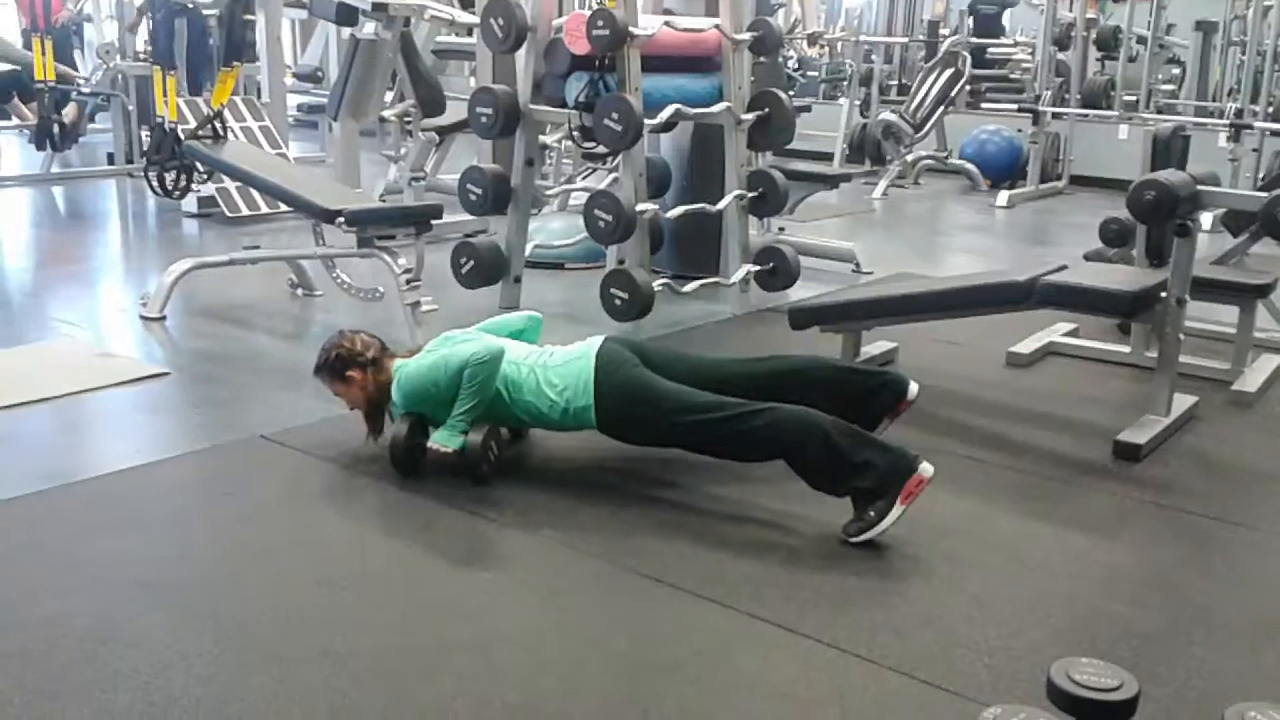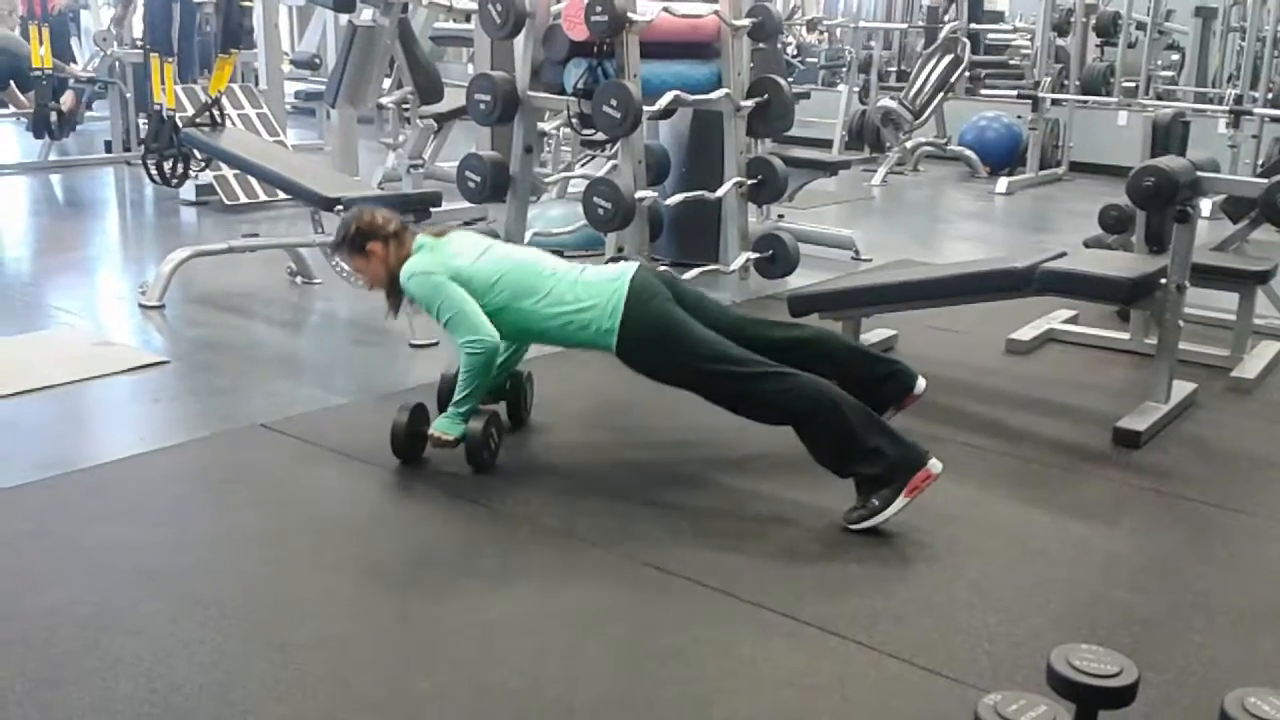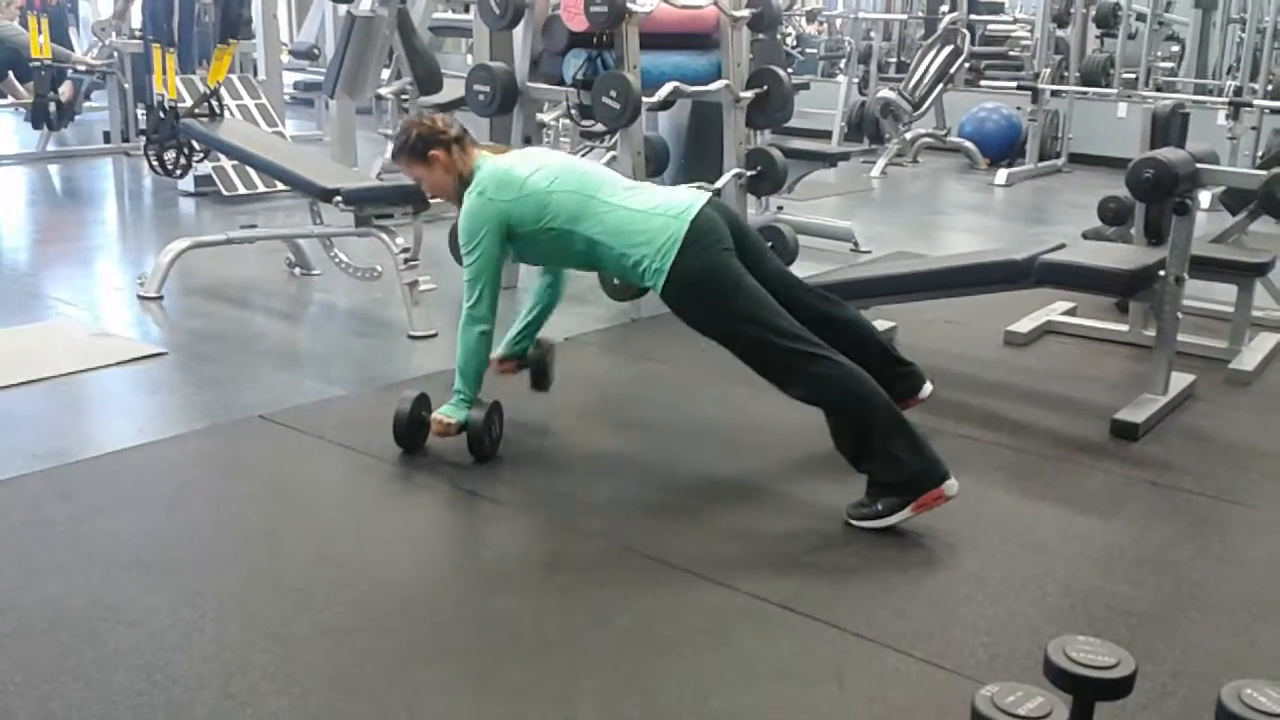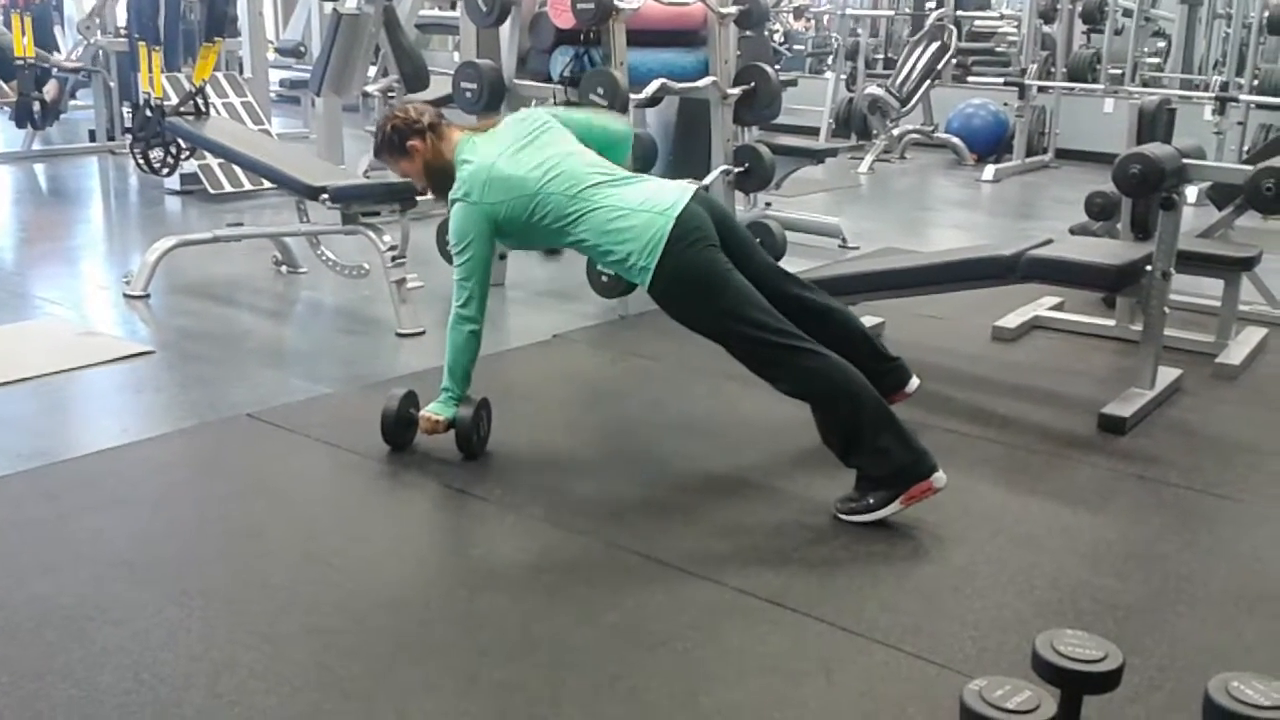
dt=0.7s
person 1, frame 1
left shoulder: (408, 386)
right shoulder: (435, 347)
left elbow: (484, 357)
right elbow: (530, 319)
left wrist: (455, 428)
left hip: (600, 394)
right hip: (604, 353)
left knee: (736, 422)
right knee: (741, 380)
left ankle: (887, 474)
right ankle: (881, 391)
person 1, frame 2
left shoulder: (420, 272)
right shoulder: (452, 240)
left elbow: (481, 344)
left wrist: (457, 417)
right wrist: (493, 383)
left hip: (625, 321)
right hip: (633, 282)
left knee: (760, 382)
right knee: (765, 338)
left ankle: (895, 467)
right ankle: (891, 383)
person 1, frame 3
left shoulder: (481, 205)
right shoulder: (522, 162)
left elbow: (478, 309)
right elbow: (553, 265)
left wrist: (463, 402)
right wrist: (513, 347)
left hip: (681, 258)
right hip: (699, 213)
left knee: (799, 357)
right knee: (804, 305)
left ankle: (913, 478)
right ankle: (901, 382)
person 1, frame 4
left shoulder: (470, 198)
right shoulder: (520, 123)
left elbow: (468, 307)
right elbow: (619, 131)
left wrist: (450, 400)
left hip: (665, 252)
right hip: (689, 204)
left knee: (784, 351)
right knee: (789, 297)
left ankle: (902, 471)
right ankle: (888, 378)
